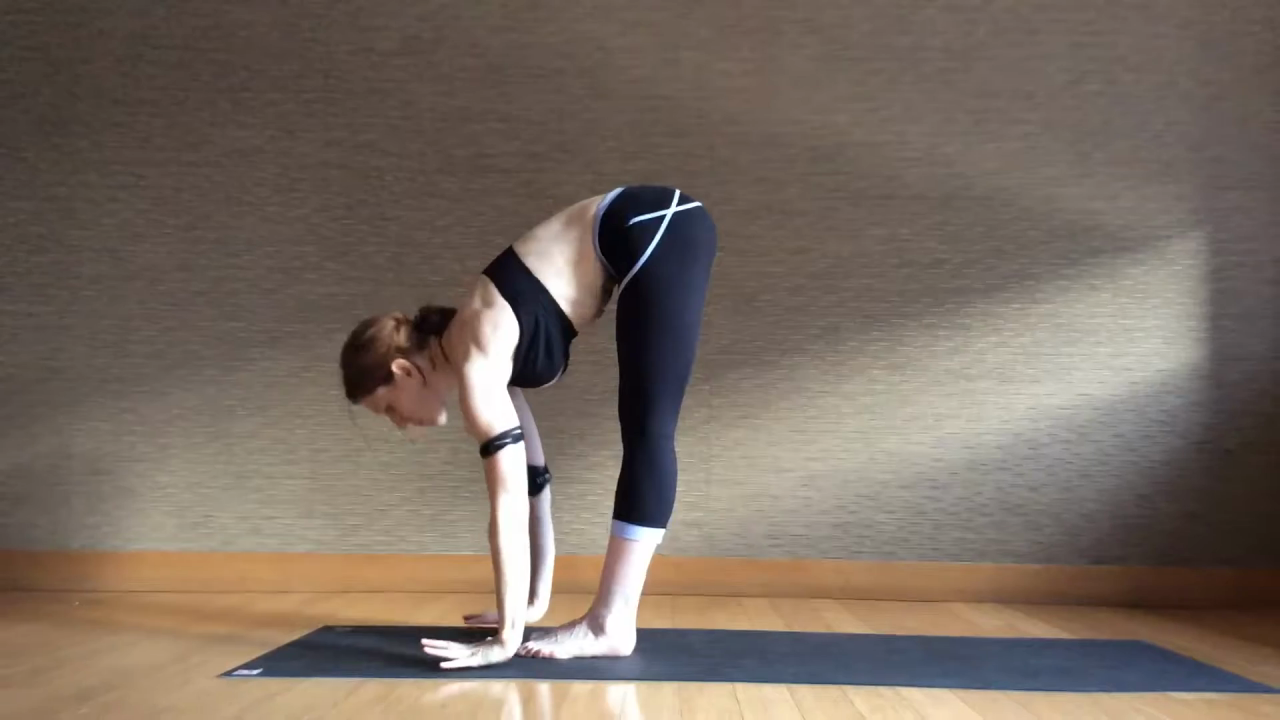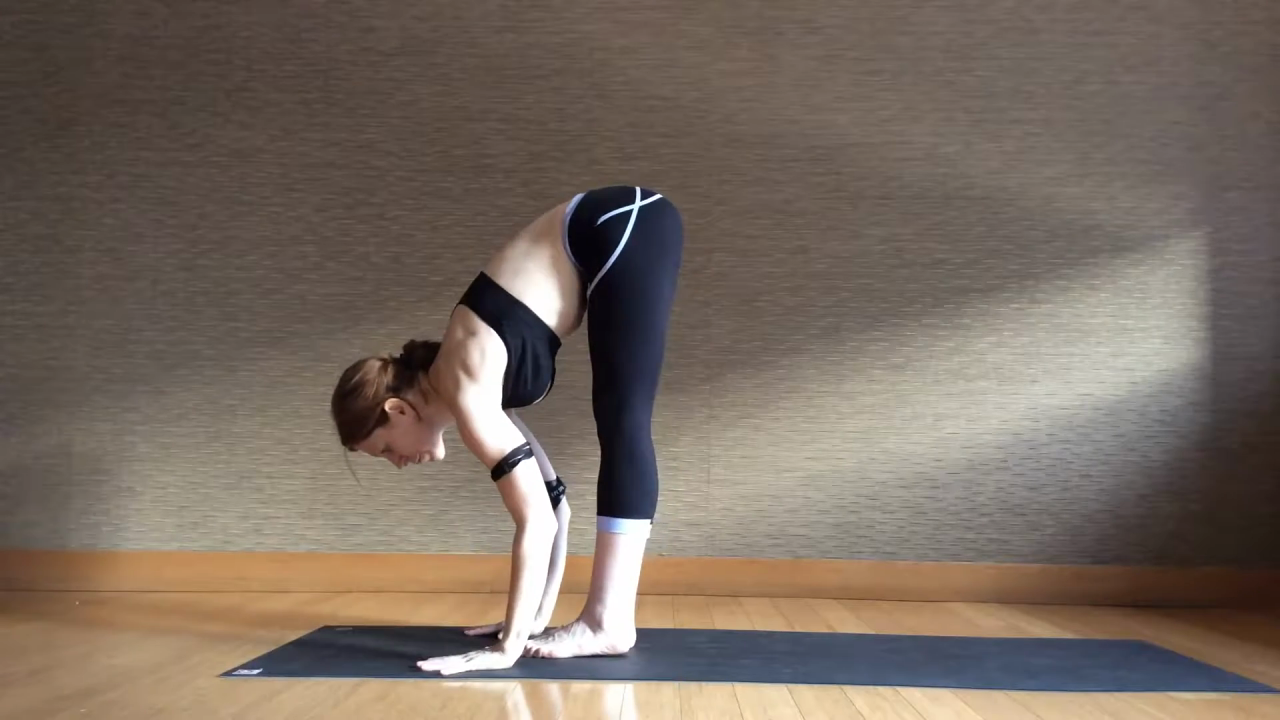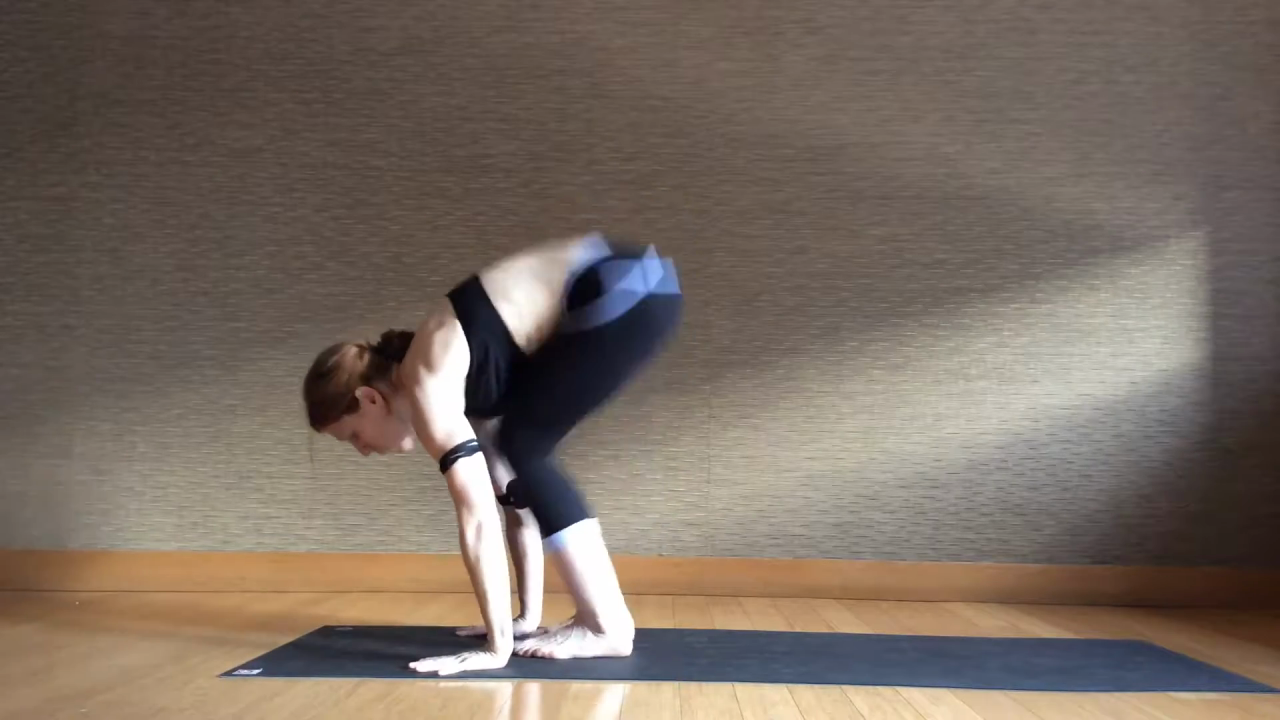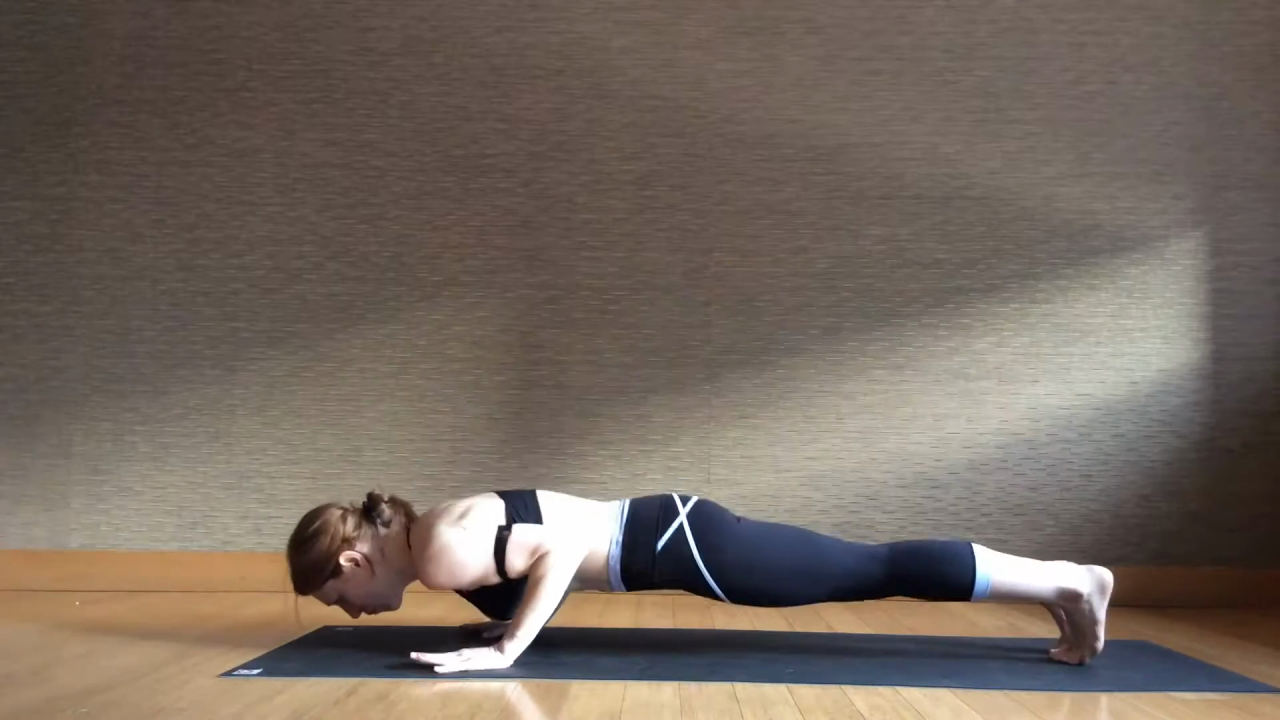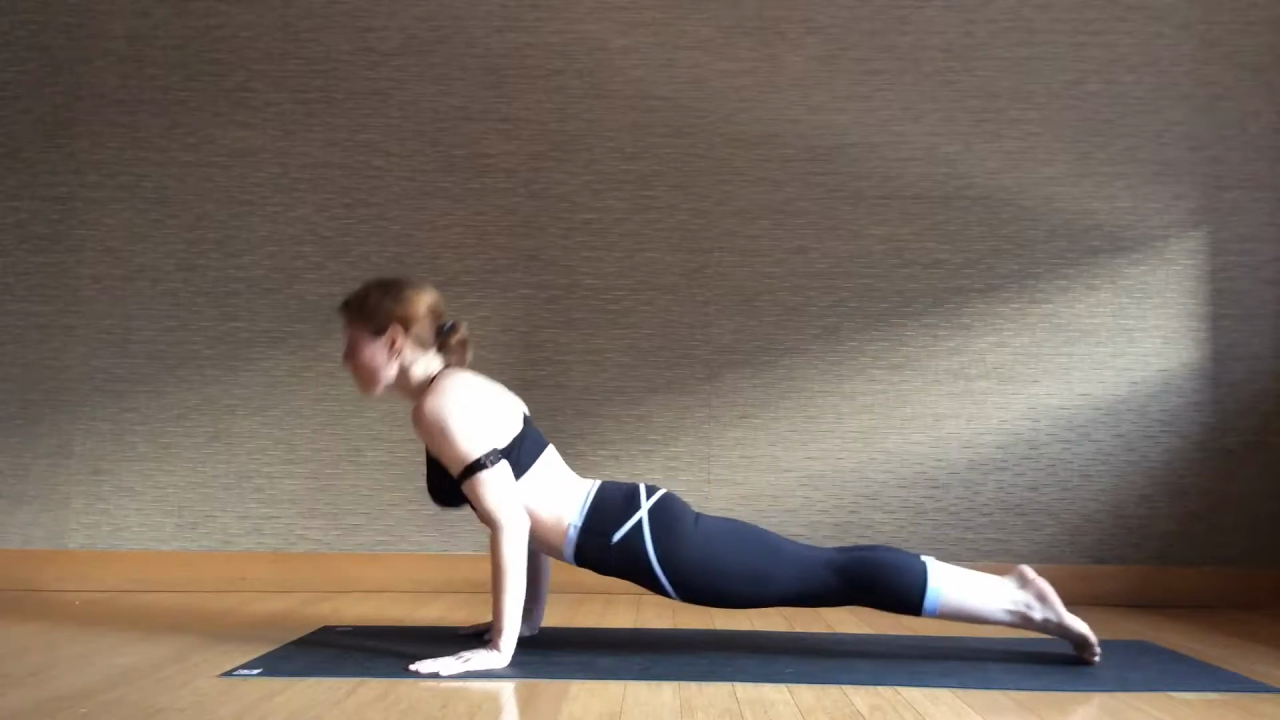
dt=1s
person 1, frame 1
left shoulder: (474, 364)
right shoulder: (488, 357)
left elbow: (509, 504)
right elbow: (532, 477)
left wrist: (508, 638)
right wrist: (534, 600)
left hip: (657, 232)
right hip: (657, 231)
left knee: (647, 433)
right knee: (642, 434)
left ankle: (610, 624)
right ankle: (612, 619)
person 1, frame 2
left shoulder: (464, 393)
right shoulder: (470, 382)
left elbow: (537, 521)
right elbow: (549, 497)
left wrist: (509, 647)
right wrist: (535, 617)
left hip: (626, 228)
right hip: (618, 230)
left knee: (622, 426)
right knee: (619, 427)
left ankle: (608, 623)
right ankle: (609, 617)
person 1, frame 3
left shoulder: (426, 389)
right shoulder: (448, 383)
left elbow: (477, 517)
right elbow: (512, 497)
left wrist: (499, 646)
right wrist: (527, 619)
left hip: (624, 288)
right hip: (620, 288)
left knee: (524, 448)
right knee: (525, 449)
left ankle: (607, 625)
right ankle: (602, 618)
person 1, frame 4
left shoulder: (438, 555)
right shoulder: (439, 528)
left elbow: (555, 552)
left wrist: (505, 648)
right wrist: (515, 619)
left hip: (672, 544)
right hip: (667, 531)
left knee: (872, 569)
right knee: (865, 568)
left ankle: (1065, 580)
right ankle: (1062, 579)
person 1, frame 5
left shoulder: (440, 404)
right shoulder: (463, 387)
left elbow: (511, 521)
right elbow: (530, 509)
left wrist: (499, 646)
right wrist: (522, 620)
left hip: (637, 539)
right hip: (638, 518)
left knee: (838, 577)
right knee: (835, 577)
left ankle: (1021, 607)
right ankle: (1012, 592)
